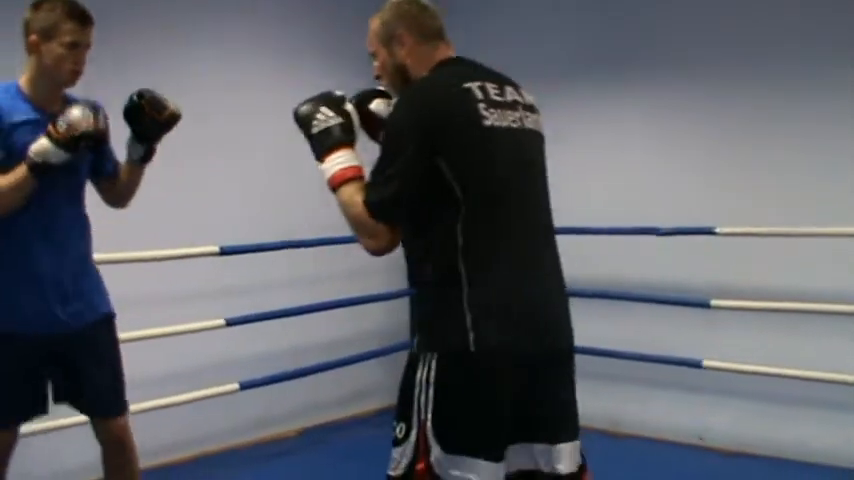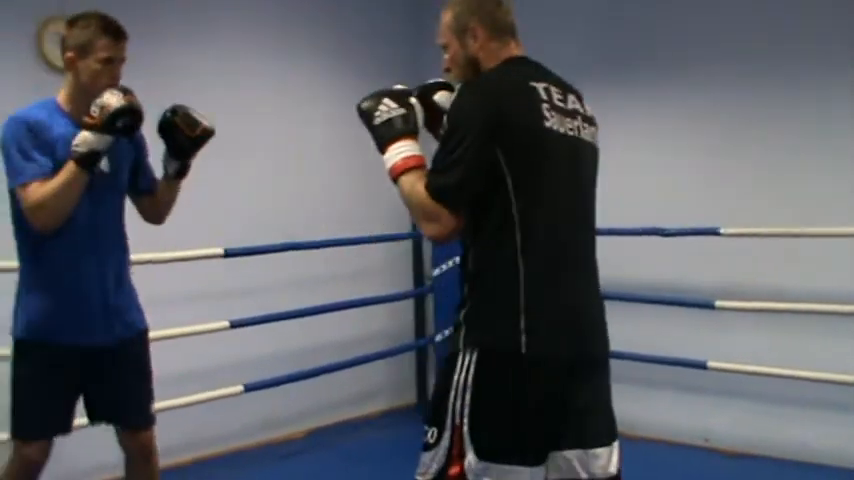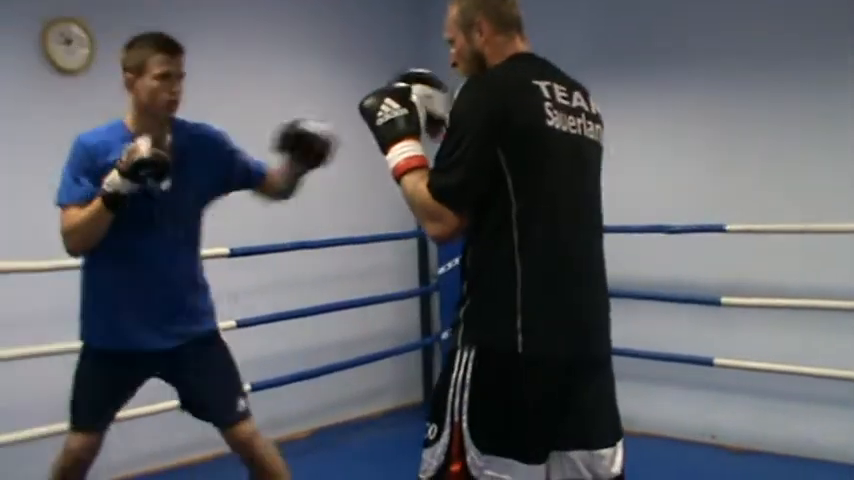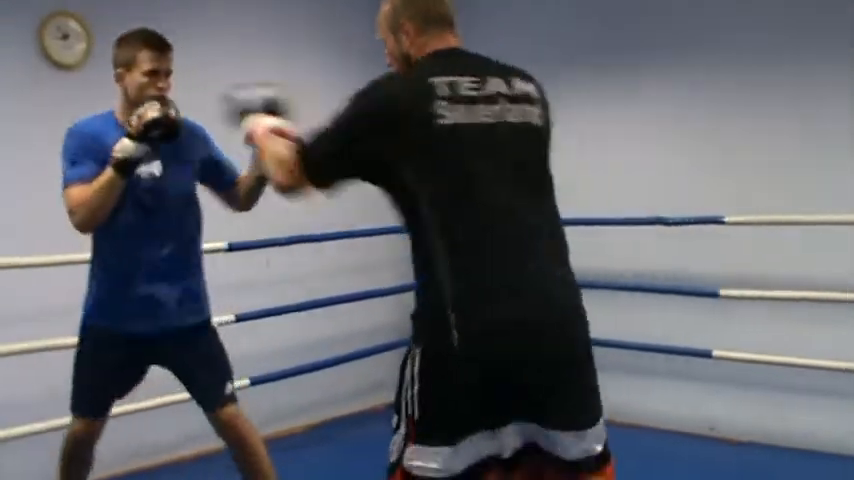
dt=0.4s
person 1, frame 1
left shoulder: (422, 101)
right shoulder: (513, 96)
left elbow: (378, 234)
left wrist: (335, 151)
left hip: (470, 335)
right hip: (545, 326)
person 1, frame 2
left shoulder: (487, 94)
right shoulder: (573, 104)
left elbow: (438, 220)
left wrist: (398, 143)
right wrist: (453, 128)
left hip: (505, 336)
right hip: (580, 332)
person 1, frame 3
left shoulder: (490, 91)
right shoulder: (579, 99)
left elbow: (441, 220)
left wrist: (401, 141)
right wrist: (440, 116)
left hip: (509, 335)
right hip: (583, 330)
person 1, frame 4
left shoulder: (395, 97)
right shoulder: (526, 88)
left elbow: (291, 174)
left wrist: (262, 122)
left hip: (465, 322)
right hip: (554, 315)
person 2, frame 1
left shoulder: (83, 116)
left elbow: (118, 196)
left wrist: (144, 142)
right wrist: (47, 148)
left hip: (82, 306)
left knee: (116, 430)
person 2, frame 2
left shoulder: (122, 134)
left elbow: (156, 211)
right elbow: (43, 215)
left wrist: (179, 158)
right wrist: (89, 143)
left hip: (118, 319)
right hip: (48, 324)
left knee: (141, 442)
person 2, frame 3
left shoulder: (203, 143)
right shoulder: (93, 148)
left elbow: (275, 188)
right elbow: (74, 241)
left wrist: (300, 162)
right wrist: (118, 184)
left hip: (186, 325)
right hip: (112, 331)
left knee: (244, 437)
person 2, frame 4
left shoulder: (188, 136)
right shoulder: (86, 136)
left elbow: (241, 198)
right elbow: (84, 216)
right wrist: (129, 149)
left hip: (183, 312)
right hip: (114, 314)
left knee: (233, 422)
right knee: (84, 429)
